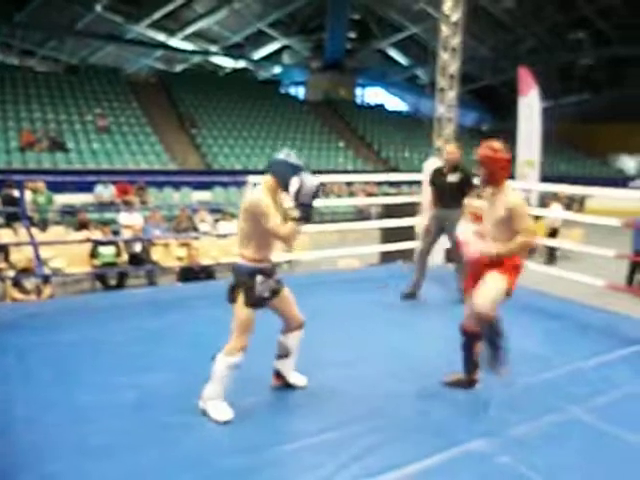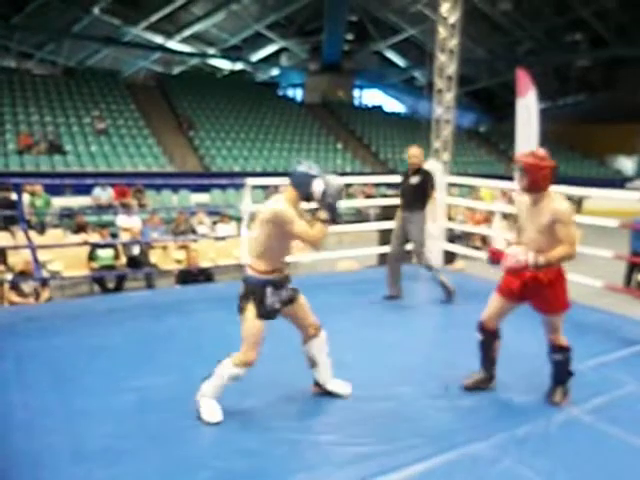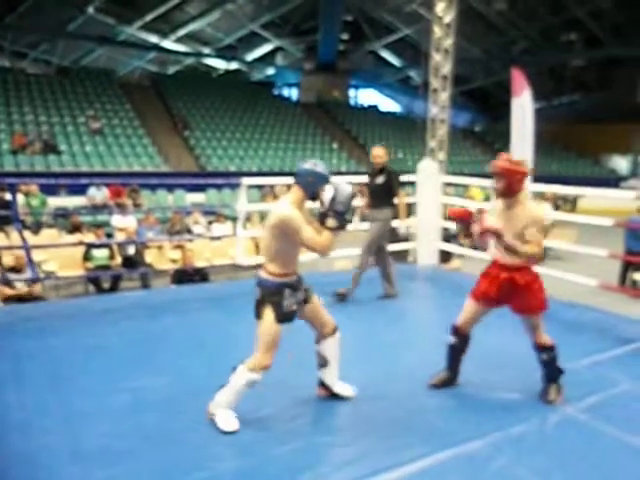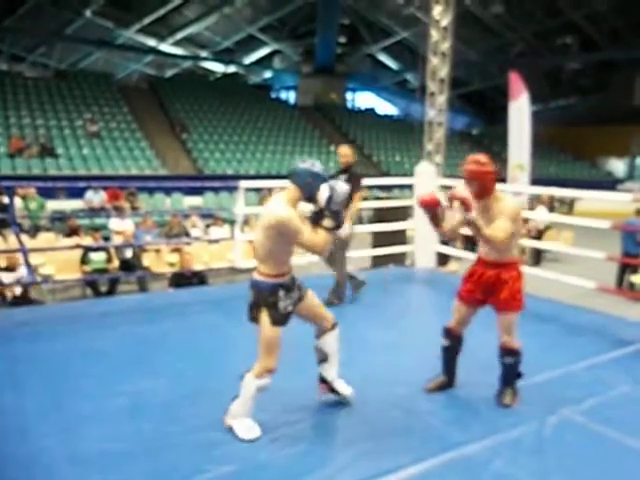
dt=0.4s
person 1, frame 1
left shoulder: (274, 196)
right shoulder: (258, 199)
left elbow: (287, 231)
right elbow: (286, 237)
left wrist: (302, 205)
right wrist: (301, 205)
left hip: (266, 270)
right hip: (249, 273)
left knee: (295, 321)
right knee: (239, 342)
left ankle: (282, 372)
right ankle: (211, 396)
person 1, frame 2
left shoulder: (289, 206)
right shoulder: (280, 209)
left elbow: (309, 235)
right elbow: (316, 239)
left wrist: (324, 209)
right wrist: (326, 210)
left hip: (280, 280)
right hip: (259, 285)
left knee: (313, 329)
right knee: (248, 356)
left ankle: (323, 380)
right ankle: (208, 395)
person 1, frame 3
left shoulder: (297, 207)
right shoulder: (286, 214)
left elbow: (317, 233)
right elbow: (322, 247)
left wrist: (332, 212)
right wrist: (335, 215)
left hip: (293, 281)
right hip: (274, 288)
left knee: (329, 328)
right knee: (263, 359)
left ankle: (329, 382)
right ankle: (222, 405)
person 1, frame 4
left shoulder: (285, 203)
right shoulder: (281, 214)
left elbow: (309, 233)
right elbow: (319, 247)
left wrist: (323, 212)
right wrist: (332, 214)
left hip: (287, 282)
right hip: (269, 289)
left knee: (327, 323)
right knee: (267, 364)
left ankle: (328, 378)
right ankle: (237, 414)
person 2, frame 1
left shoulder: (513, 200)
right shoulder: (486, 193)
left elbow: (529, 238)
left wrist: (493, 249)
right wrist: (472, 235)
left hip: (504, 265)
right hip: (483, 263)
left knee: (480, 308)
right knee: (469, 324)
left ankle: (495, 351)
right ankle: (470, 374)
person 2, frame 2
left shoulder: (560, 208)
right shoulder: (522, 200)
left elbow: (569, 249)
left wrist: (533, 260)
right wrist: (507, 251)
left hip: (547, 276)
right hip: (519, 272)
left knee: (555, 336)
right knee: (487, 321)
left ankle: (560, 383)
right ankle: (487, 374)
person 2, frame 3
left shoulder: (533, 212)
right shoulder: (494, 206)
left elbow: (535, 254)
right elbow: (476, 238)
left wrist: (503, 237)
right wrist: (468, 223)
left hip: (523, 279)
right hip: (495, 273)
left knee: (537, 336)
right knee: (461, 325)
left ankle: (553, 381)
right ankle: (450, 373)
person 2, frame 4
left shoulder: (508, 206)
right shoulder: (470, 204)
left elbow: (496, 240)
right elbow: (446, 230)
left wrist: (470, 214)
right wrist: (436, 214)
left hip: (506, 274)
right hip: (480, 270)
left knee: (507, 338)
right knee: (455, 326)
left ankle: (508, 384)
right ankle: (448, 375)
person 3, frame 1
left shoulder: (464, 173)
right shoulder: (437, 172)
right wrist: (426, 214)
left hip: (453, 215)
right hip: (437, 214)
left knee: (457, 255)
right knee: (422, 250)
right ankle: (413, 289)
person 3, frame 2
left shoulder: (425, 175)
right shoulder: (406, 175)
left elbow: (432, 199)
right wrist: (397, 218)
left hip: (416, 218)
right hip: (403, 217)
left knee: (421, 257)
right knee: (394, 255)
left ankle: (446, 285)
right ankle: (394, 290)
person 3, frame 3
left shoulder: (391, 174)
right shoulder: (372, 174)
left elbow: (400, 198)
left wrist: (402, 221)
left hip: (383, 215)
right hip: (374, 215)
left knee: (366, 254)
right knee: (382, 253)
left ankle: (347, 290)
right ankle: (391, 289)
person 3, frame 4
left shoulder: (353, 175)
right shoulder: (339, 173)
left elbow: (355, 201)
left wrist: (347, 222)
left hip: (344, 218)
left knee: (338, 258)
right knee: (329, 256)
left ankle: (337, 296)
right ankle: (355, 281)
